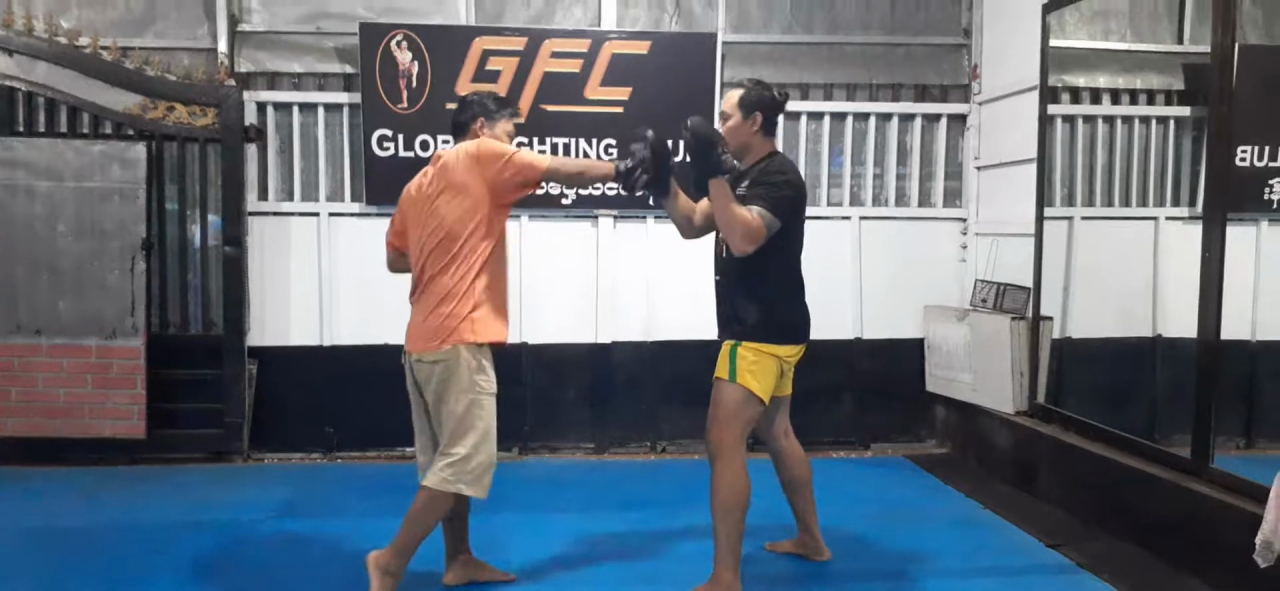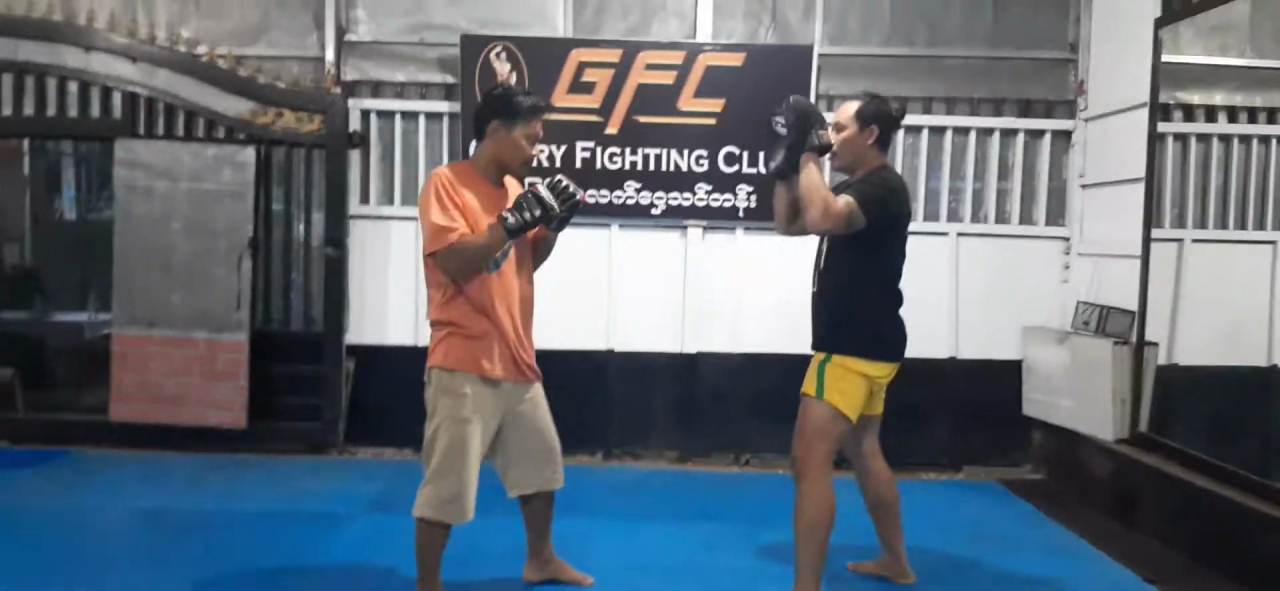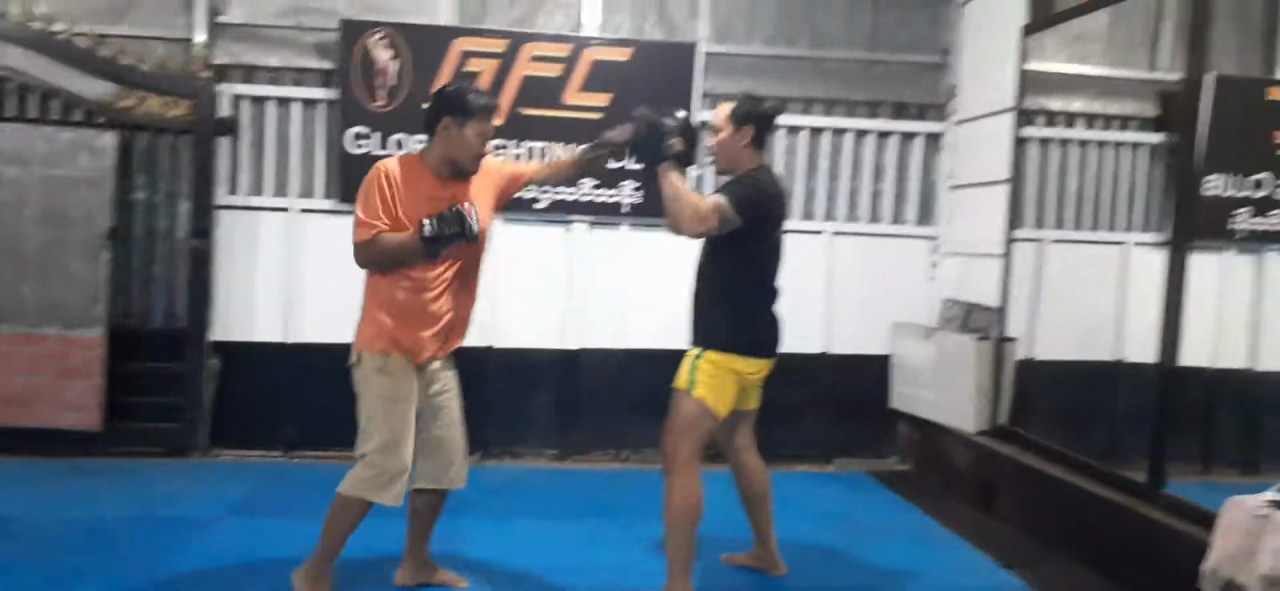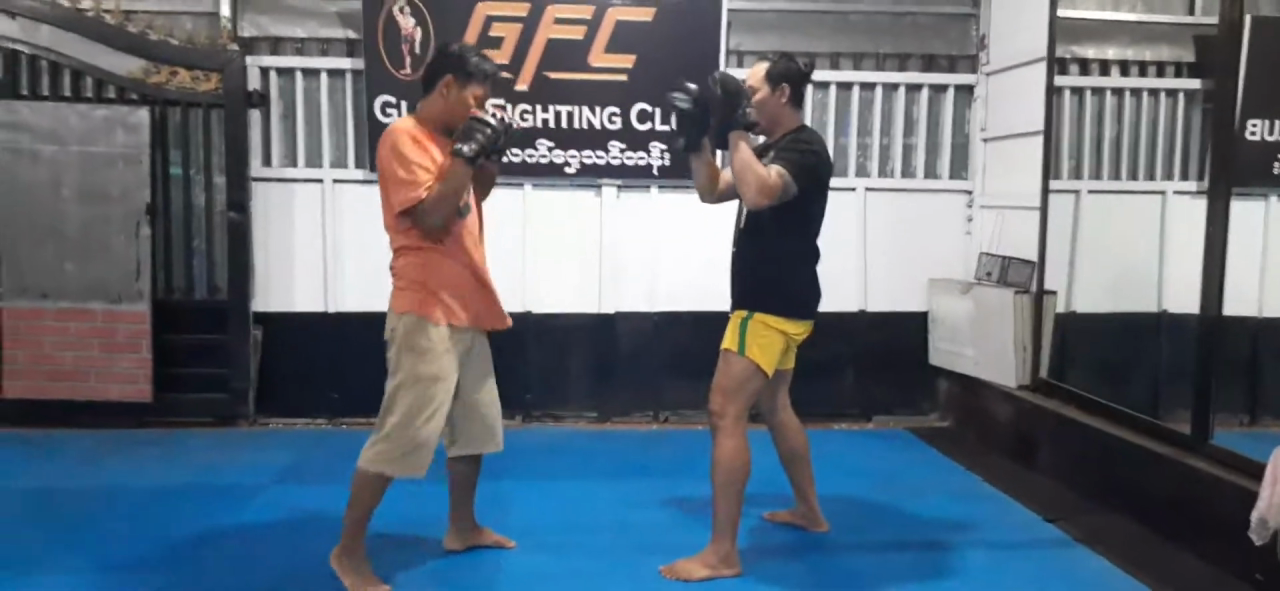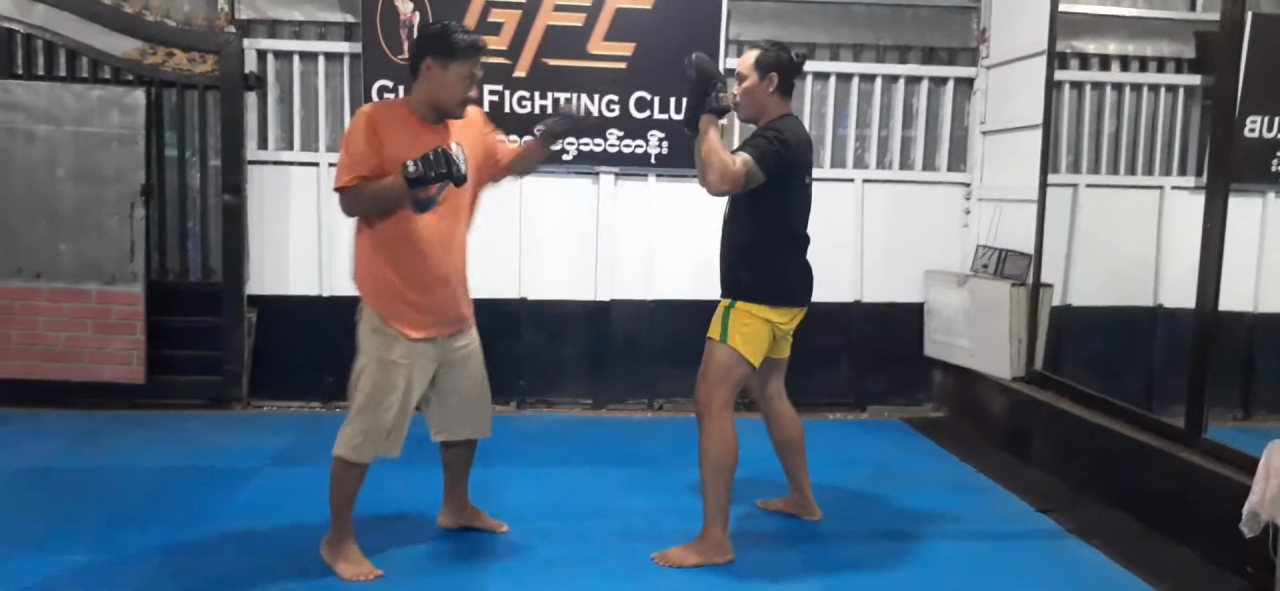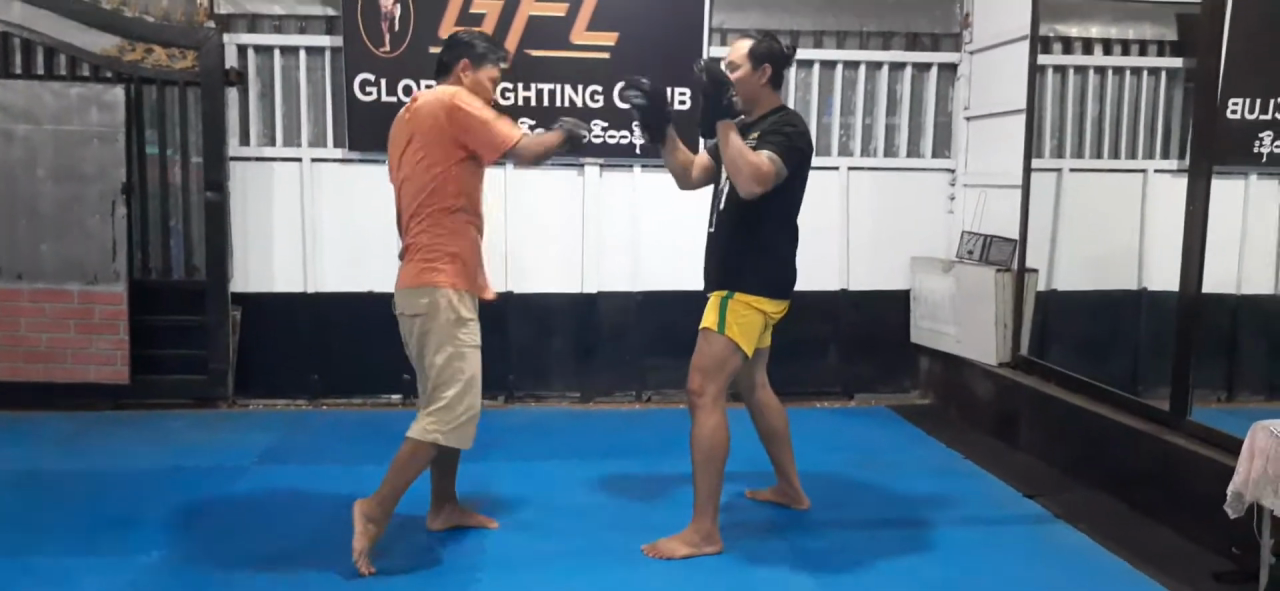
dt=0.7s
person 1, frame 1
left shoulder: (419, 183)
right shoulder: (481, 157)
left elbow: (396, 259)
right elbow: (563, 170)
right wrist: (622, 167)
left hip: (427, 339)
right hip: (458, 339)
left knee: (452, 456)
right knee: (464, 459)
person 1, frame 2
left shoulder: (514, 187)
right shoulder: (446, 182)
right elbow: (454, 263)
left wrist: (553, 223)
right wrist: (513, 220)
left hip: (517, 361)
right hip: (464, 365)
left knee: (541, 464)
right knee: (447, 482)
person 1, frame 3
left shoulder: (487, 175)
right shoulder: (389, 174)
left elbow: (544, 171)
right elbow: (367, 253)
left wrist: (593, 154)
right wrist: (433, 230)
left hip: (437, 352)
right hip: (388, 348)
left knee: (444, 461)
right knee: (382, 464)
person 1, frame 4
left shoulder: (450, 138)
right shoulder: (404, 137)
left elbow: (473, 198)
right elbow: (431, 218)
left wrist: (487, 154)
right wrist: (467, 153)
left hip: (466, 312)
right hip: (426, 316)
left knee: (477, 425)
right knee: (406, 433)
left ankle: (462, 526)
person 1, frame 5
left shoulder: (470, 123)
right shoulder: (374, 121)
left elbow: (508, 164)
right elbow: (353, 200)
left wrist: (547, 136)
right wrist: (415, 175)
left hip: (452, 307)
right hip: (393, 308)
left knee: (467, 410)
right knee: (370, 424)
left ankle: (457, 506)
right ankle: (338, 539)
person 1, frame 6
left shoulder: (410, 115)
right shoulder: (453, 103)
right elbow: (522, 148)
right wrist: (567, 131)
left hip: (420, 282)
right hip: (440, 286)
left knee: (457, 401)
right knee: (450, 407)
left ankle: (443, 505)
right ankle: (378, 508)
person 2, frame 1
left shoulder: (779, 177)
right shoulder: (745, 176)
left elbow: (743, 240)
right elbow: (692, 225)
left wrist: (714, 173)
left hip: (763, 332)
right hip: (769, 329)
left knee: (724, 442)
right knee: (776, 432)
right ankle: (811, 539)
person 2, frame 2
left shoulder: (882, 188)
right shoulder: (856, 188)
left elbow: (820, 219)
right elbow: (790, 224)
left wrist: (809, 153)
right wrist: (786, 165)
left hip: (856, 349)
right hip: (863, 345)
left knee: (810, 460)
right knee: (863, 451)
person 2, frame 3
left shoulder: (756, 188)
right shoulder: (745, 187)
left elbow: (694, 220)
right elbow: (682, 222)
left wrist: (666, 161)
right wrist: (673, 165)
left hip: (728, 345)
right hip: (744, 342)
left knee: (679, 452)
right knee: (738, 445)
person 2, frame 4
left shoulder: (804, 149)
right shoulder: (772, 148)
left elbow: (758, 194)
right elbow: (713, 192)
left wrist: (736, 129)
right wrist: (698, 138)
left hip: (773, 305)
right hip: (773, 301)
left knee: (725, 413)
right knee: (774, 405)
left ankle: (722, 553)
right ankle: (809, 511)
person 2, frame 5
left shoulder: (781, 137)
right shoulder: (771, 135)
left elbow: (721, 181)
right elbow: (713, 178)
left wrist: (709, 112)
right wrist: (701, 121)
left hip: (760, 293)
right hip: (775, 290)
left knee: (712, 402)
right knee: (769, 393)
left ankle: (715, 540)
right ankle: (803, 499)
person 2, frame 6
left shoulder: (786, 129)
right shoulder: (744, 129)
left elbow: (752, 183)
right elbow: (689, 178)
left wrist: (721, 118)
right wrist: (659, 126)
left hip: (752, 283)
right hip: (743, 280)
left knee: (704, 392)
right knee: (752, 383)
left ankle: (703, 531)
right ankle: (790, 488)
